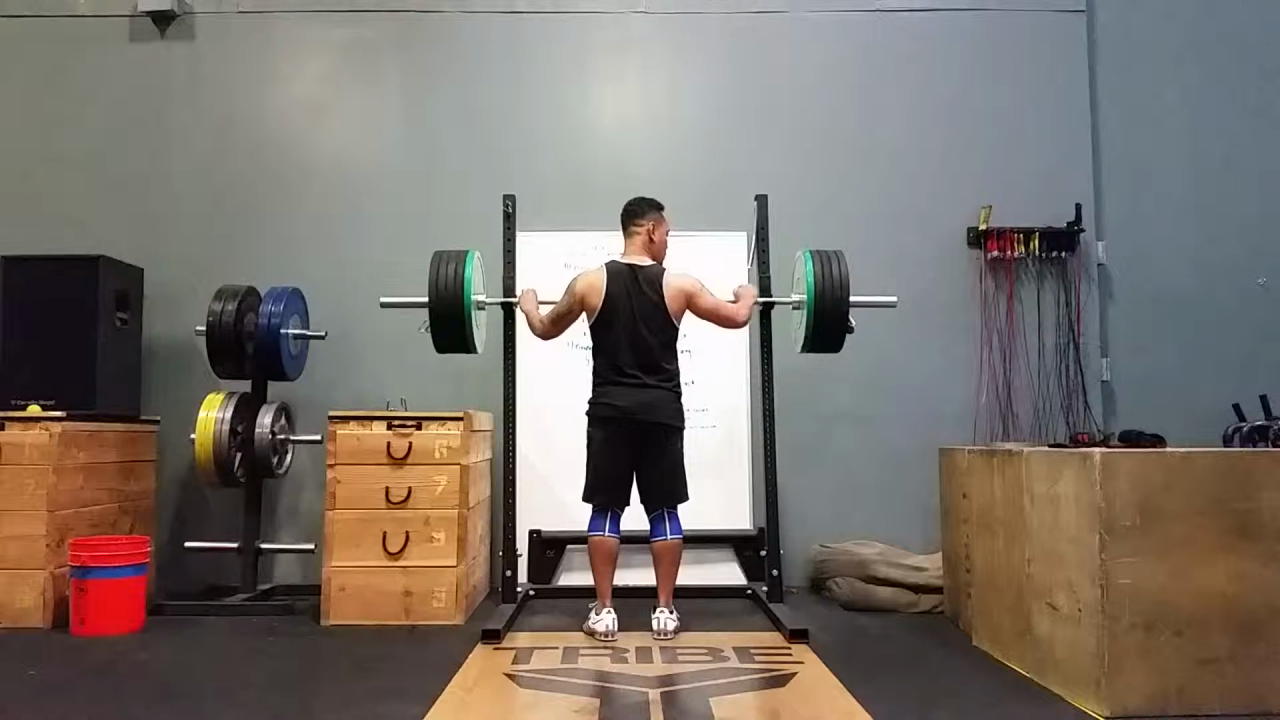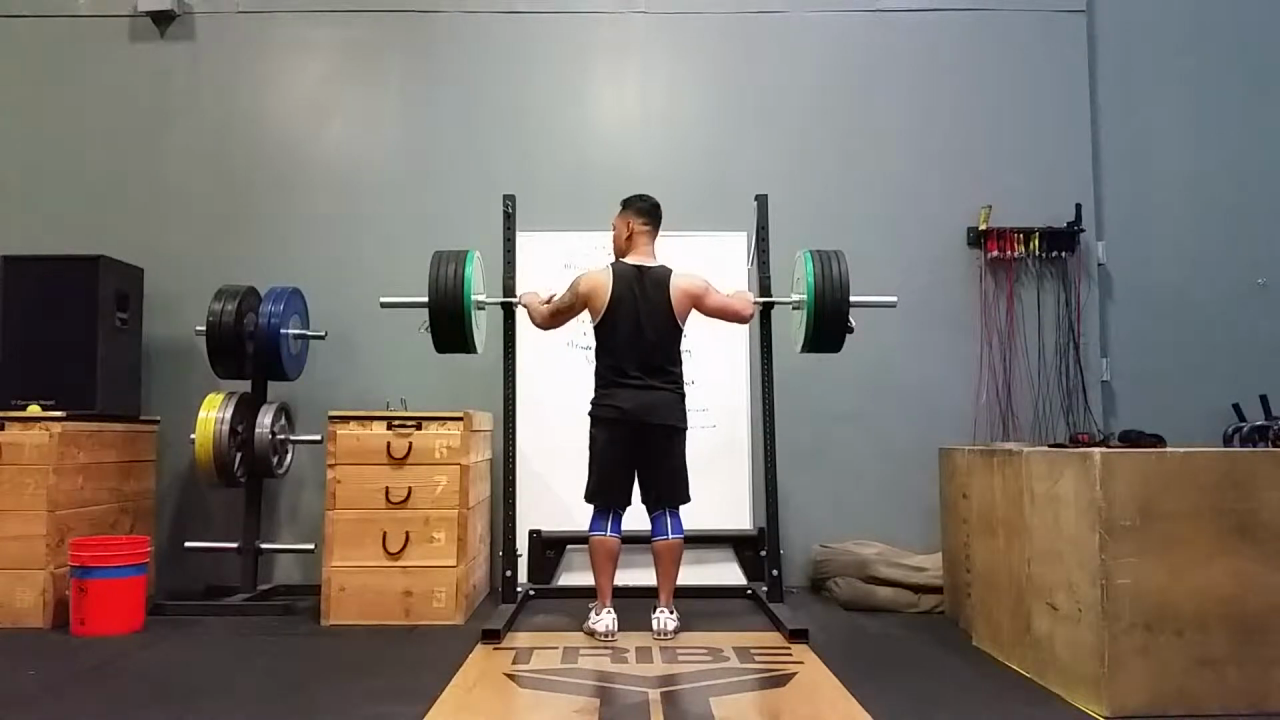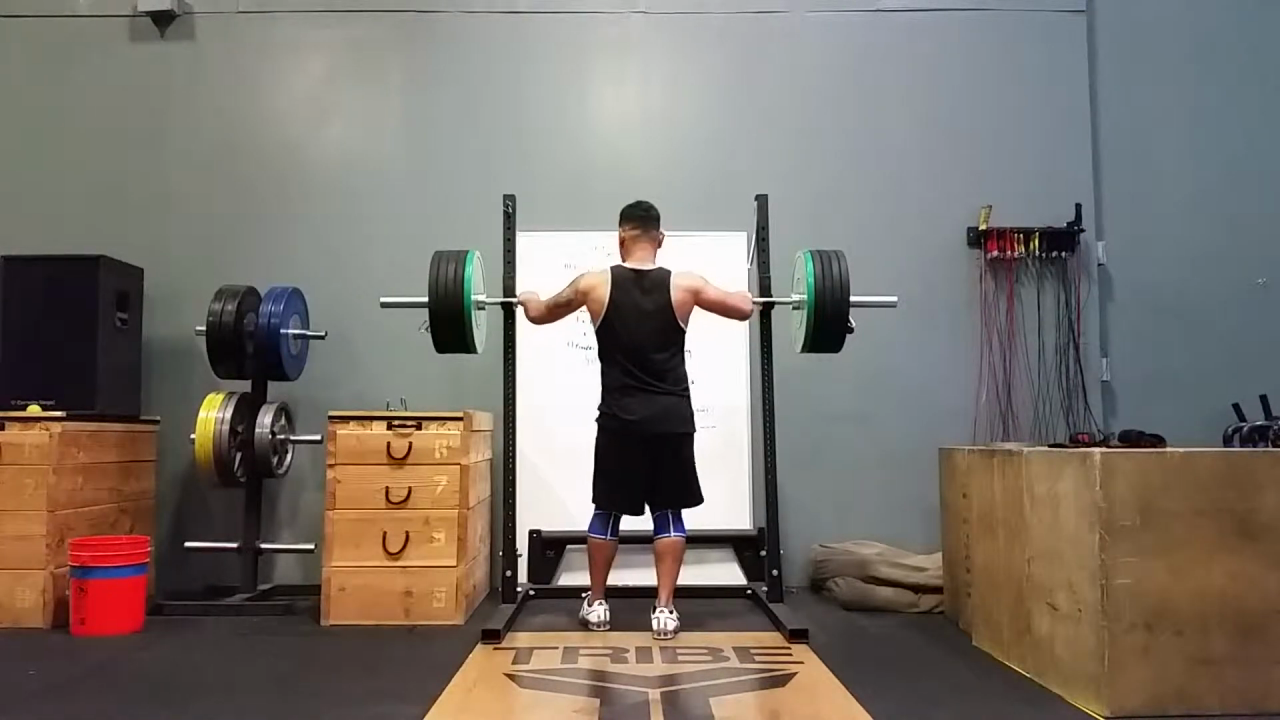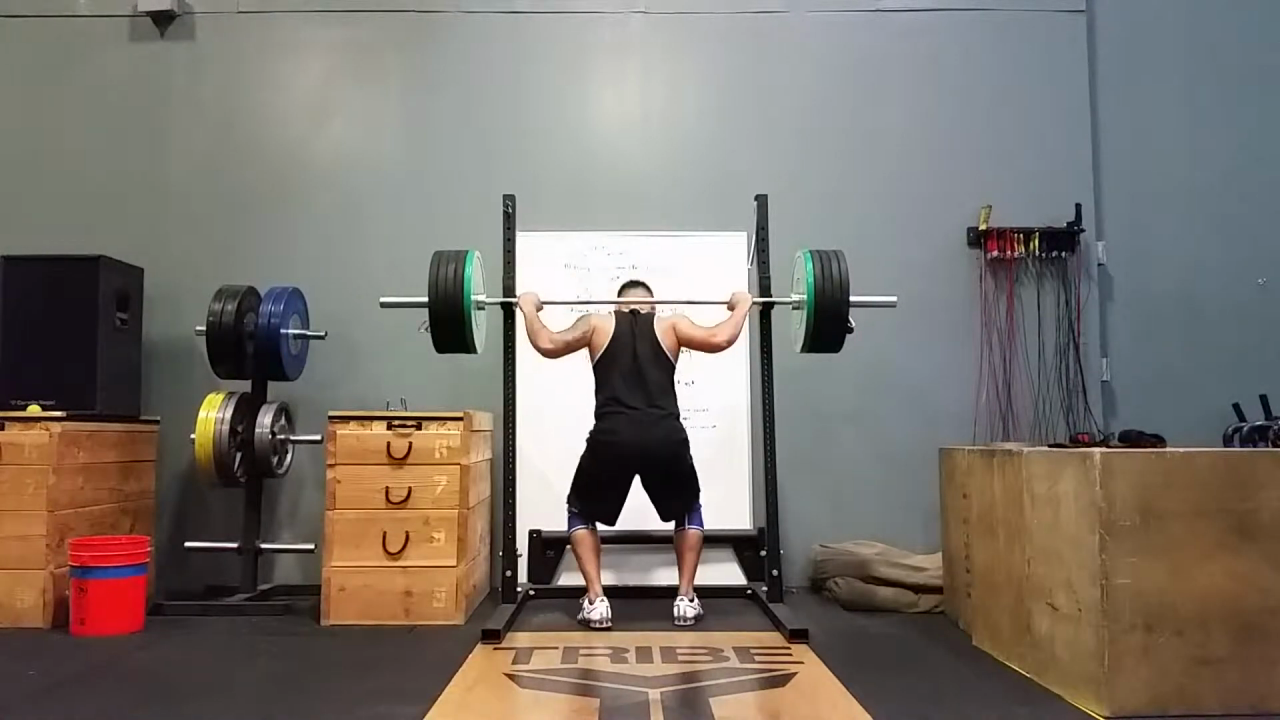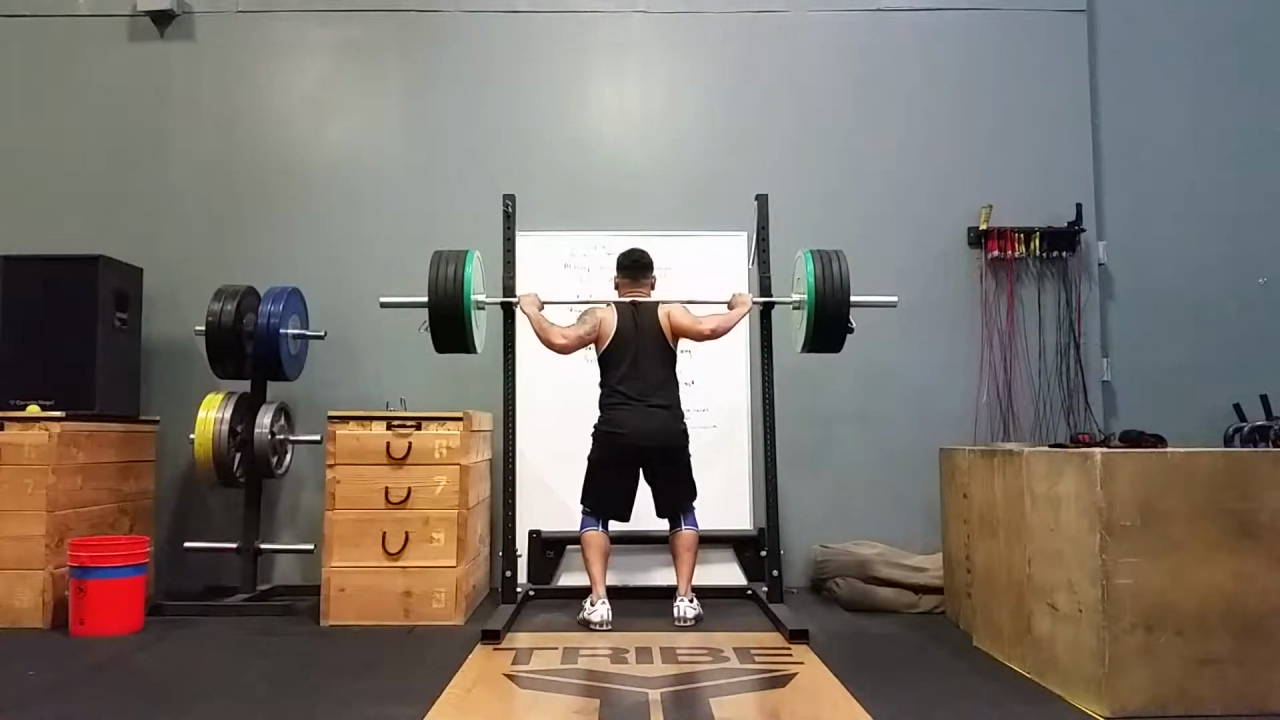
dt=1s
person 1, frame 1
left shoulder: (590, 282)
right shoulder: (678, 285)
left elbow: (545, 330)
right elbow: (737, 318)
left wrist: (528, 304)
right wrist: (748, 297)
left hip: (610, 411)
right hip: (662, 411)
left knee: (605, 510)
right knee: (664, 511)
left ankle: (603, 611)
right ankle: (664, 611)
person 1, frame 2
left shoulder: (595, 283)
right shoulder: (684, 285)
left elbow: (544, 320)
right elbow: (744, 312)
left wrist: (531, 302)
right wrist: (747, 297)
left hip: (613, 412)
right hip: (665, 412)
left knee: (607, 510)
right knee: (665, 510)
left ankle: (603, 612)
right ankle: (665, 611)
person 1, frame 3
left shoulder: (594, 284)
right shoulder: (685, 285)
left elbow: (539, 314)
right elbow: (743, 309)
left wrist: (528, 298)
right wrist: (745, 295)
left hip: (620, 419)
right hip: (672, 418)
left knee: (608, 512)
right knee: (669, 515)
left ankle: (596, 604)
right ankle: (665, 609)
person 1, frame 4
left shoulder: (597, 322)
right shoulder: (670, 323)
left elbow: (548, 345)
right elbow: (718, 340)
left wrist: (529, 311)
right wrist: (741, 309)
left hip: (611, 438)
right hip: (665, 438)
left knee: (581, 513)
right knee: (687, 512)
left ankle: (595, 600)
right ankle: (686, 599)
person 1, frame 5
left shoulder: (601, 316)
right shoulder: (669, 313)
left elbow: (561, 341)
right elbow: (707, 329)
left wrist: (531, 310)
right wrist: (741, 308)
left hip: (616, 430)
right hip: (667, 429)
left knee: (595, 515)
right knee: (681, 512)
left ankle: (599, 602)
right ankle: (685, 600)
